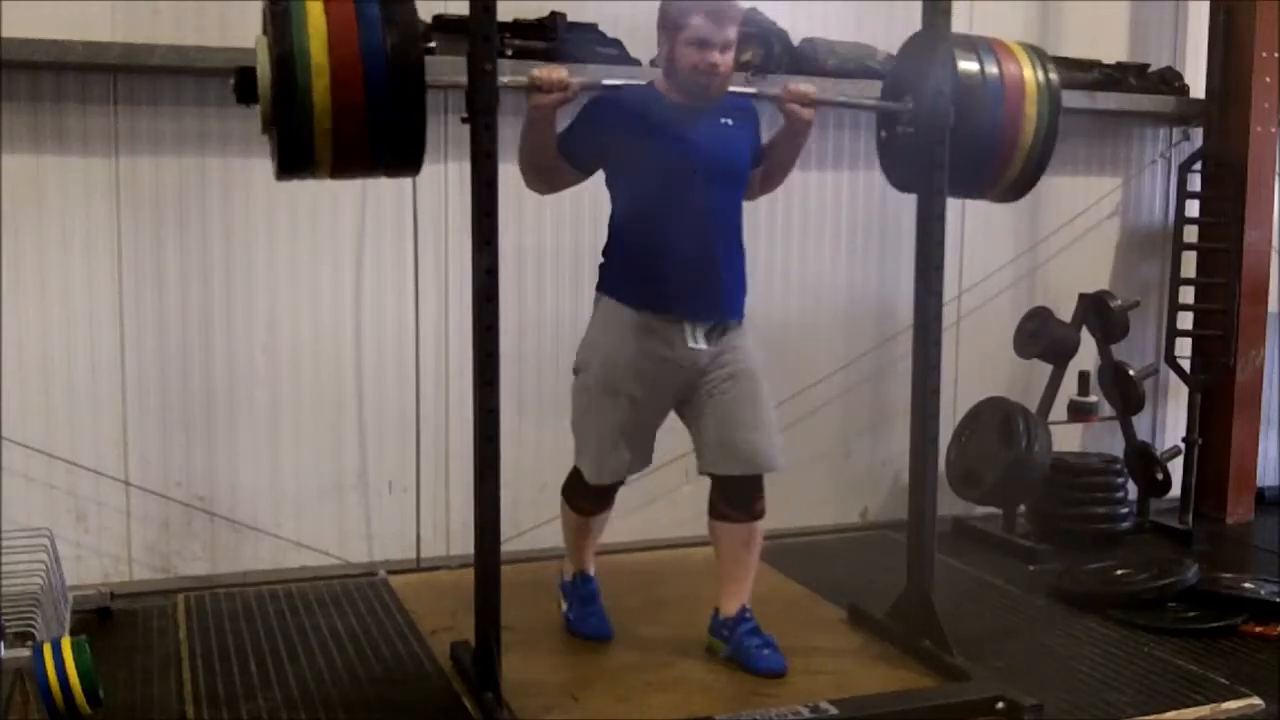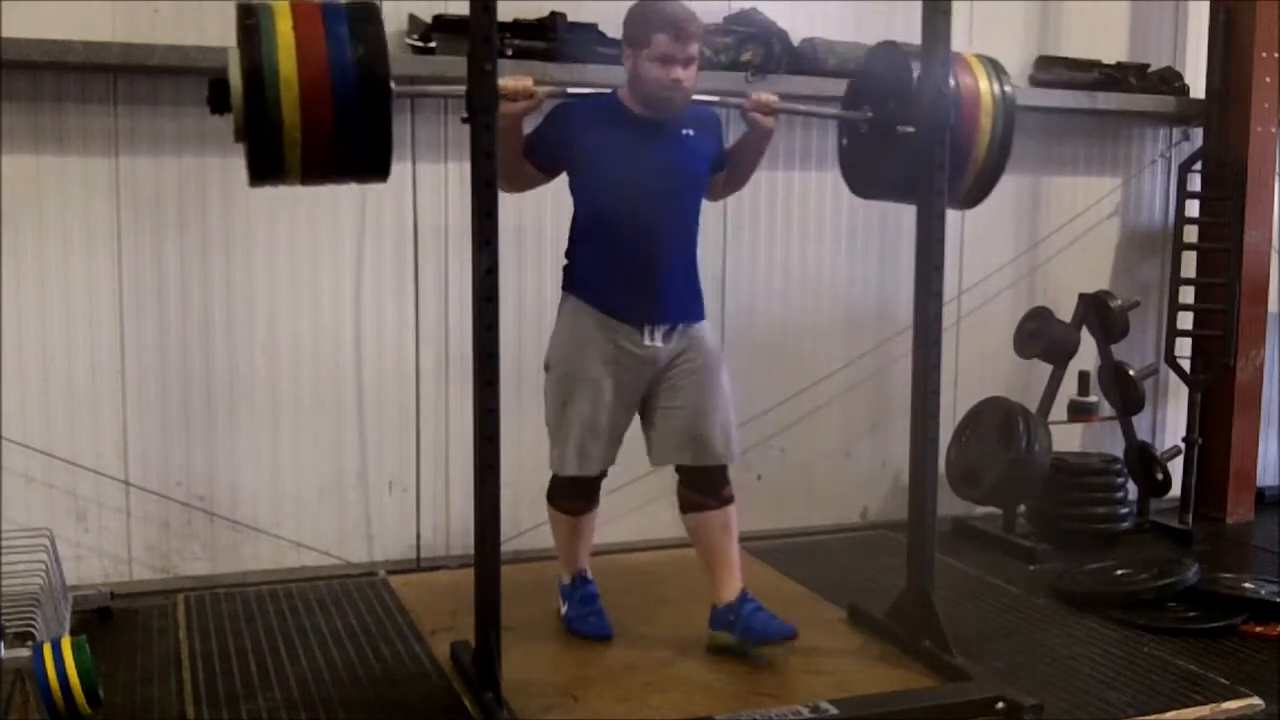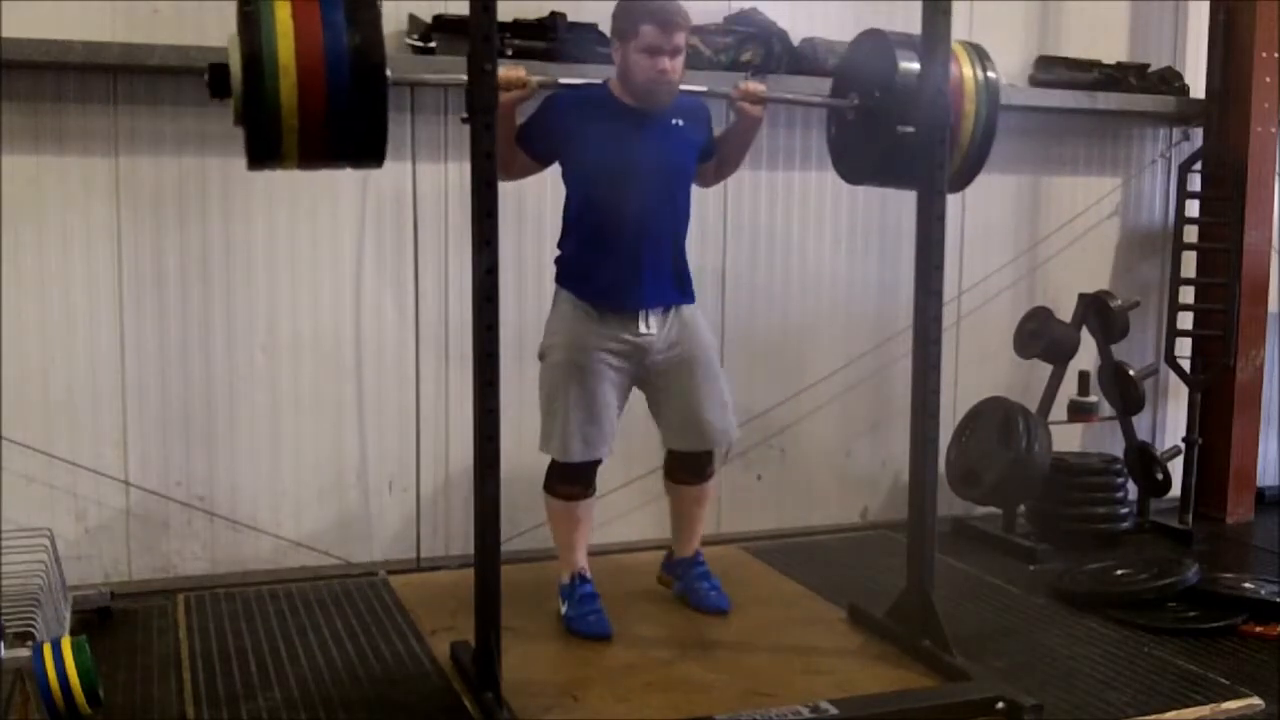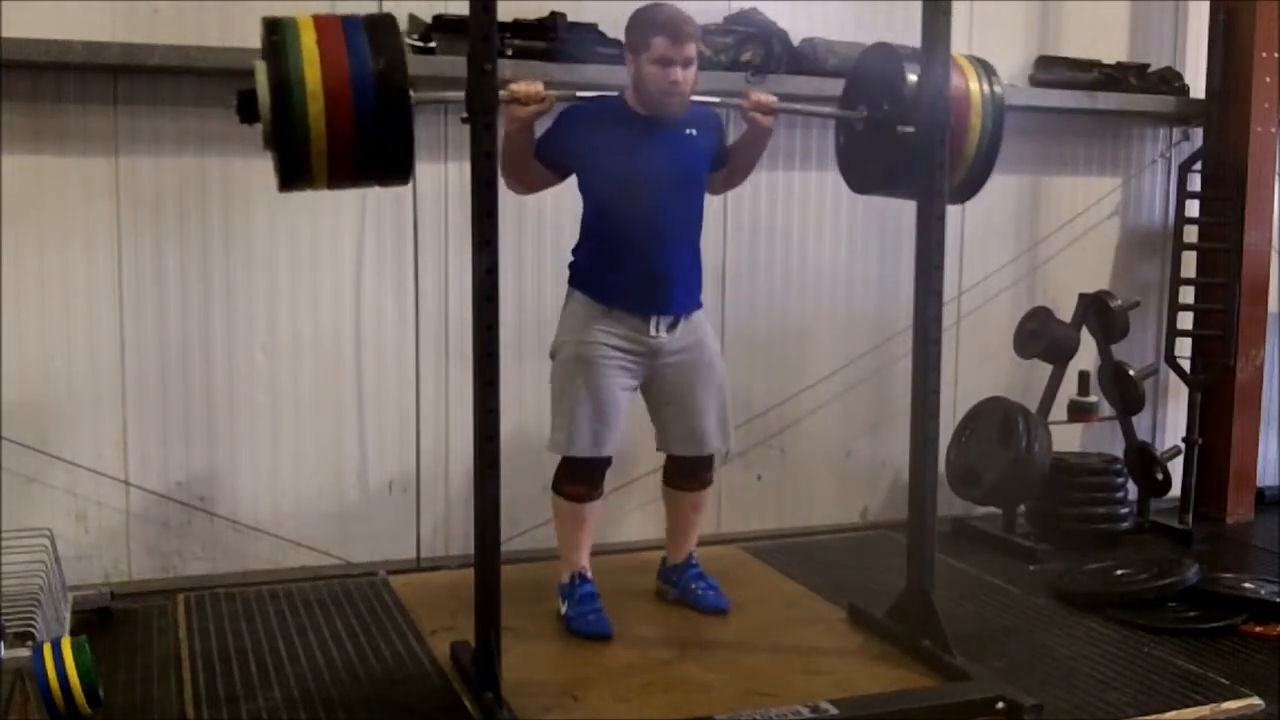
dt=0.3s
person 1, frame 1
left shoulder: (740, 115)
right shoulder: (617, 111)
right elbow: (544, 179)
left wrist: (797, 126)
right wrist: (541, 112)
left hip: (723, 329)
right hip: (632, 323)
left knee: (743, 476)
right knee: (600, 472)
left ankle: (733, 617)
right ankle: (578, 579)
person 1, frame 2
left shoulder: (702, 126)
right shoulder: (580, 120)
right elbow: (513, 179)
left wrist: (759, 134)
right wrist: (509, 121)
left hip: (685, 328)
right hip: (595, 325)
left knee: (708, 466)
right knee: (579, 470)
left ankle: (731, 607)
right ankle: (576, 586)
person 1, frame 3
left shoulder: (691, 114)
right shoulder: (571, 110)
right elbow: (507, 166)
left wrist: (747, 123)
right wrist: (502, 108)
left hip: (675, 312)
right hip: (588, 315)
left knee: (697, 445)
right knee: (575, 457)
left ankle: (684, 561)
right ankle: (576, 583)
person 1, frame 4
left shoulder: (705, 125)
right shoulder: (587, 122)
right elbow: (523, 180)
left wrist: (758, 132)
right wrist: (517, 124)
left hip: (684, 319)
right hip: (601, 318)
left knee: (696, 452)
right knee: (585, 454)
left ankle: (679, 565)
right ankle: (578, 583)
